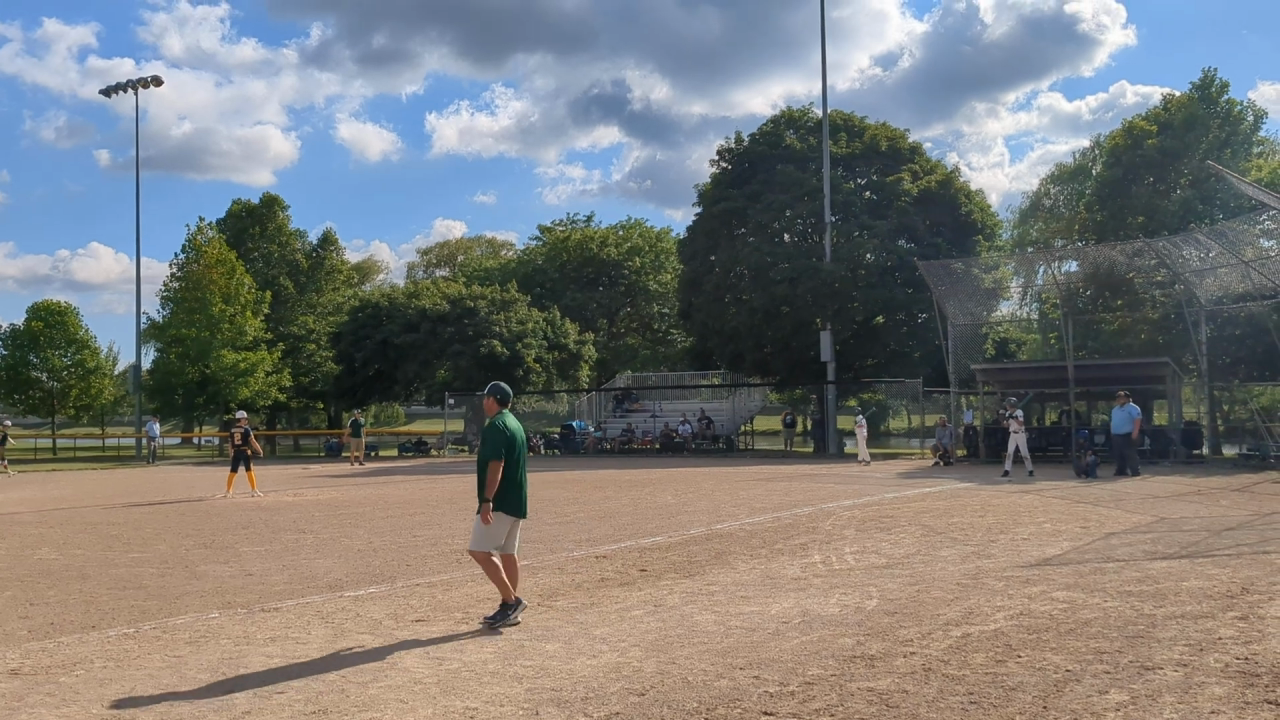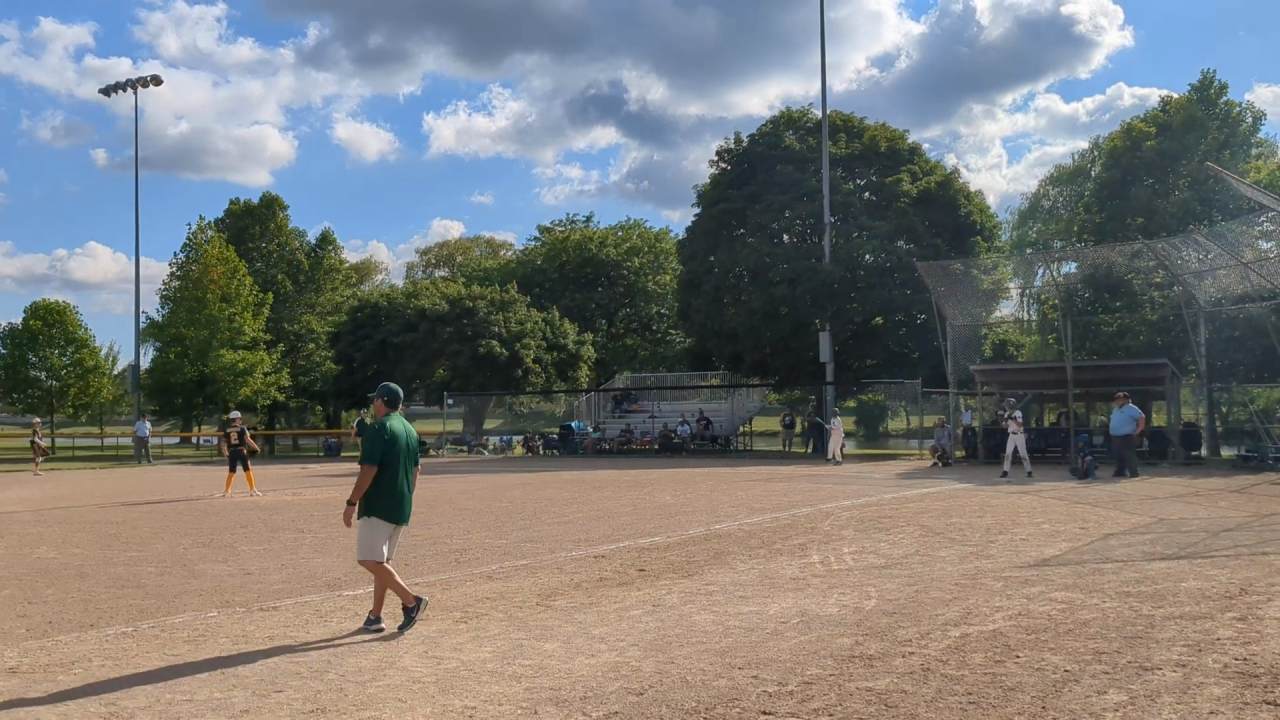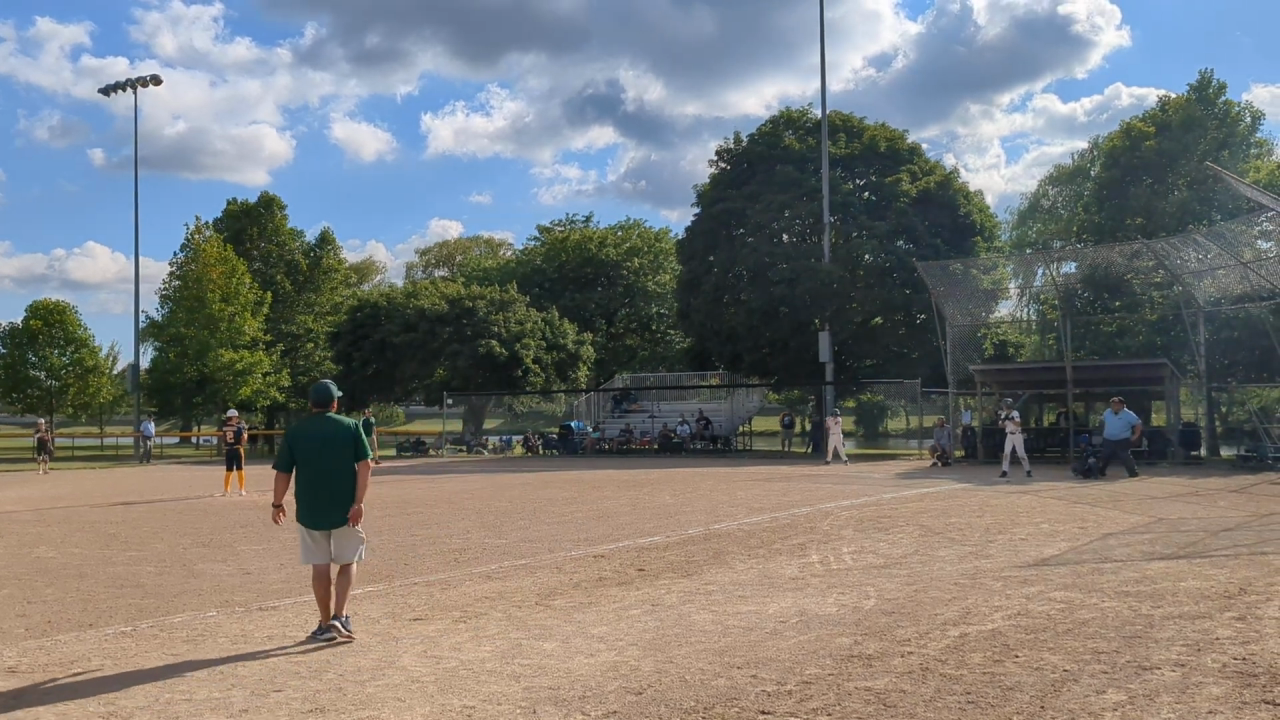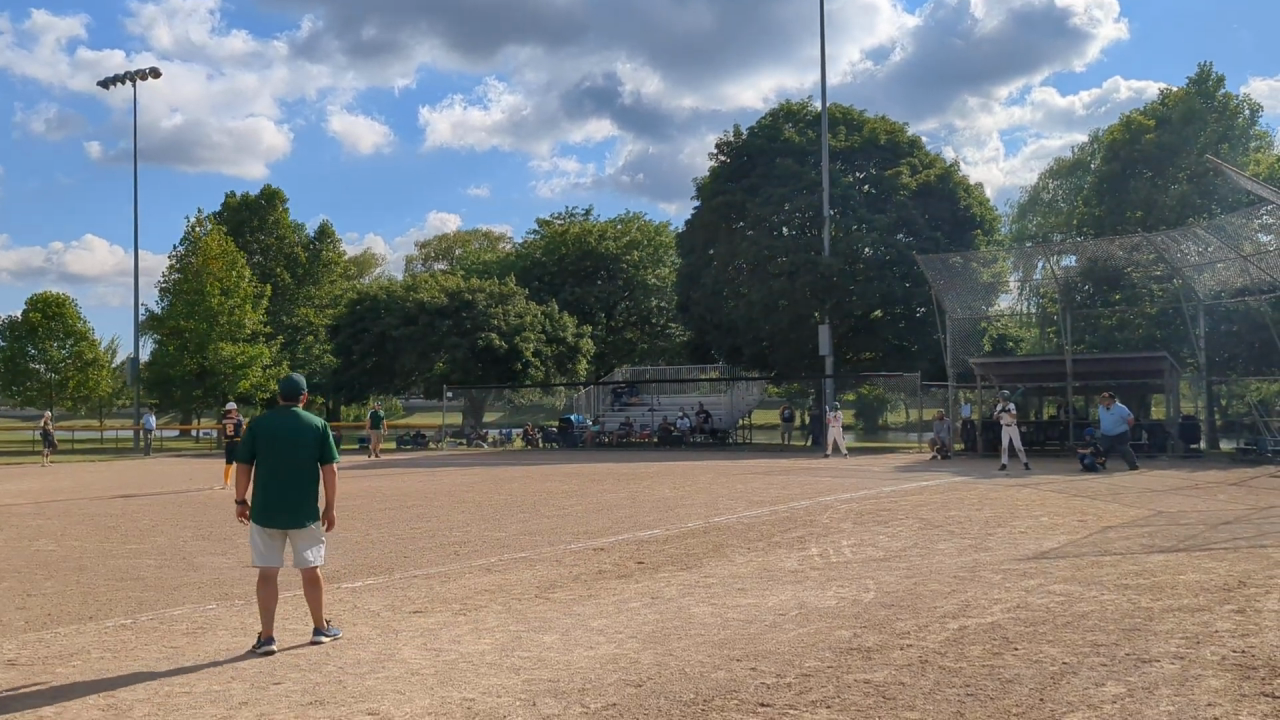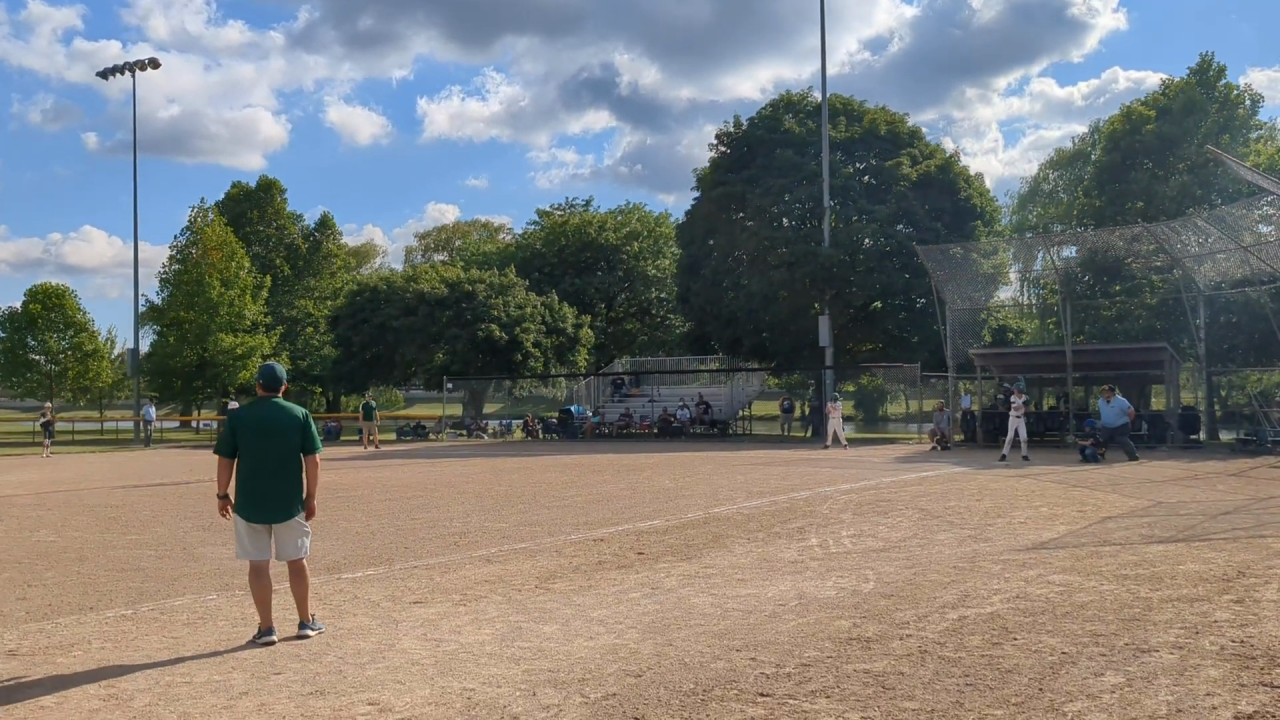
dt=1s
person 1, frame 1
left shoulder: (495, 425)
right shoulder: (514, 424)
left elbow: (496, 465)
left wrist: (487, 500)
left hip: (500, 504)
right hip: (515, 502)
left knee: (480, 551)
right knee: (507, 554)
left ankle: (511, 602)
right ankle: (507, 608)
person 1, frame 2
left shoulder: (378, 428)
right shoulder: (410, 430)
left elbow: (368, 470)
right elbow: (416, 470)
left wrist: (351, 503)
left hip: (378, 507)
right hip: (401, 507)
left knee: (369, 560)
right knee: (382, 559)
left ankle: (412, 600)
right ankle: (375, 616)
person 1, frame 3
left shoulder: (294, 432)
right shoulder: (351, 427)
left elbow: (282, 474)
right elbow: (365, 465)
left wrist: (277, 504)
right wrist: (358, 502)
left hip: (309, 512)
right hip: (344, 510)
left knee: (320, 568)
right knee: (348, 562)
left ankle: (326, 623)
right ankle: (340, 617)
person 1, frame 4
left shoulder: (257, 425)
right shoulder: (318, 425)
left elbow: (243, 468)
right elbow: (330, 470)
left wrist: (240, 500)
right wrist: (329, 507)
left hip: (265, 512)
right hip: (305, 512)
left knee: (268, 573)
right knee: (311, 569)
left ankle: (267, 637)
right ankle: (321, 628)
person 1, frame 5
left shoulder: (237, 417)
right shoulder: (300, 415)
left elbow: (225, 461)
right elbow: (312, 460)
left wrist: (223, 495)
right wrist: (311, 497)
left hip: (250, 504)
right hip: (289, 503)
left knee: (258, 565)
right knee: (296, 561)
left ankle: (266, 628)
right ankle: (306, 622)
